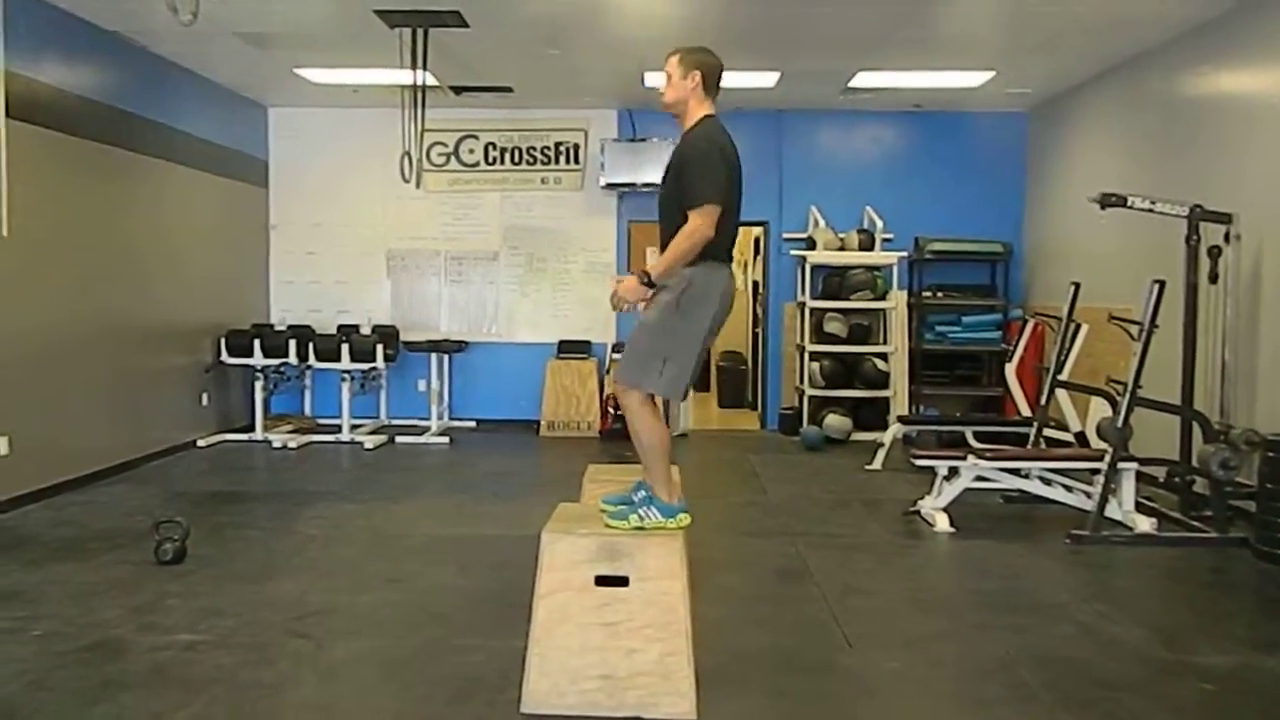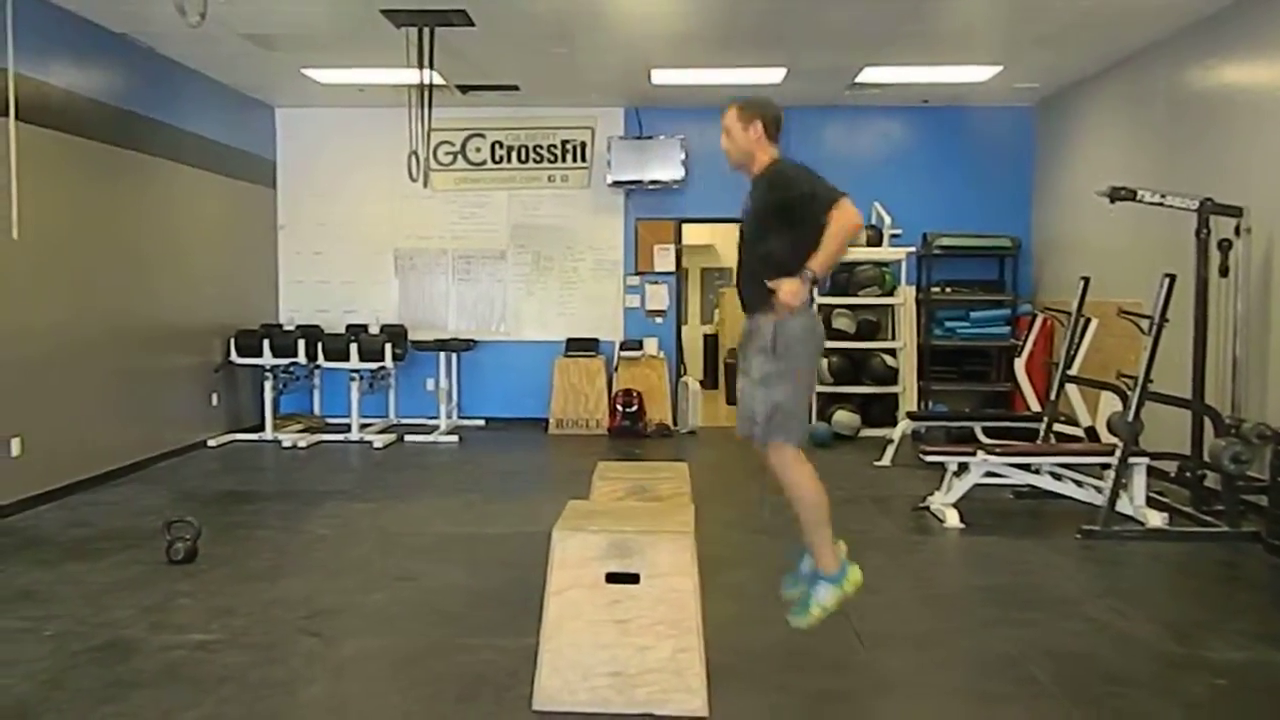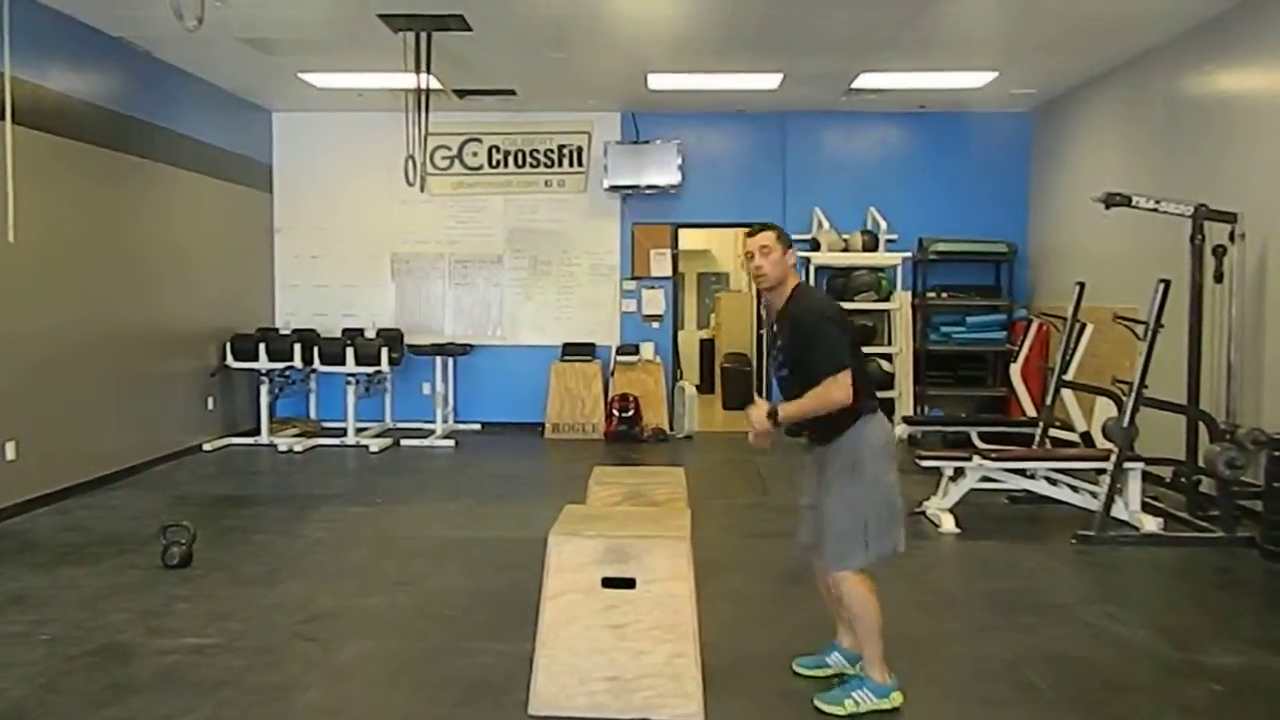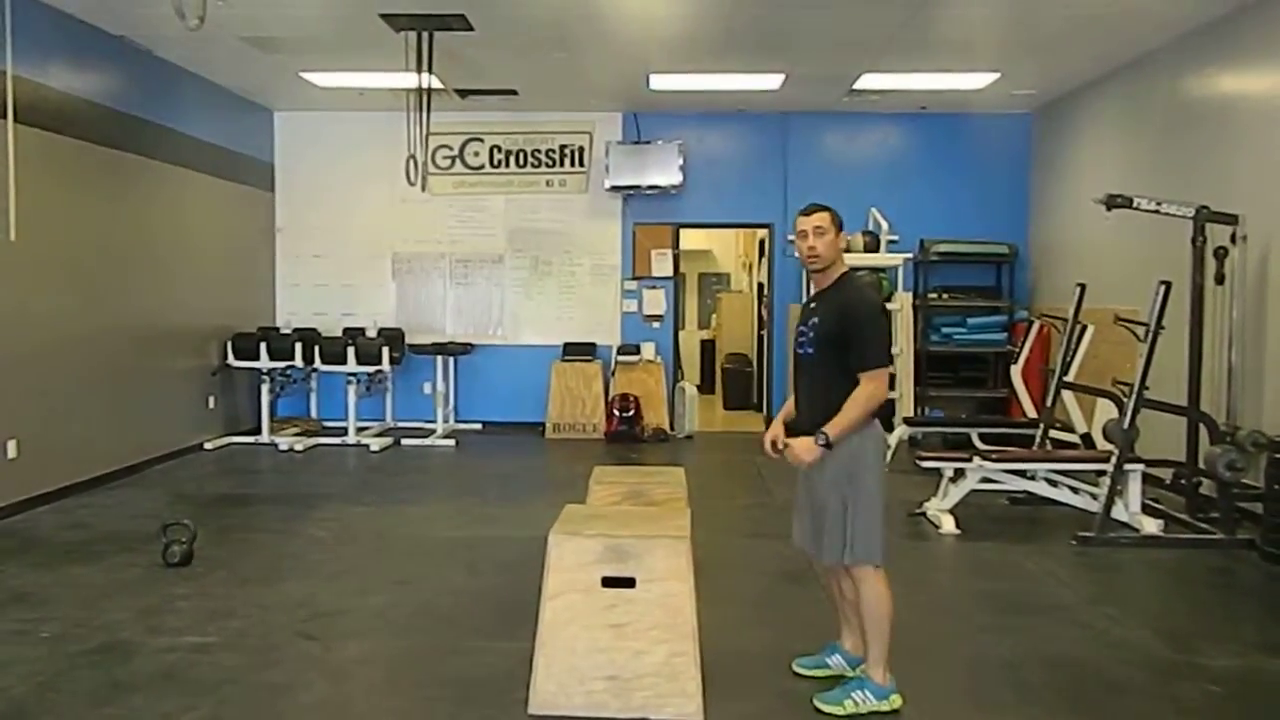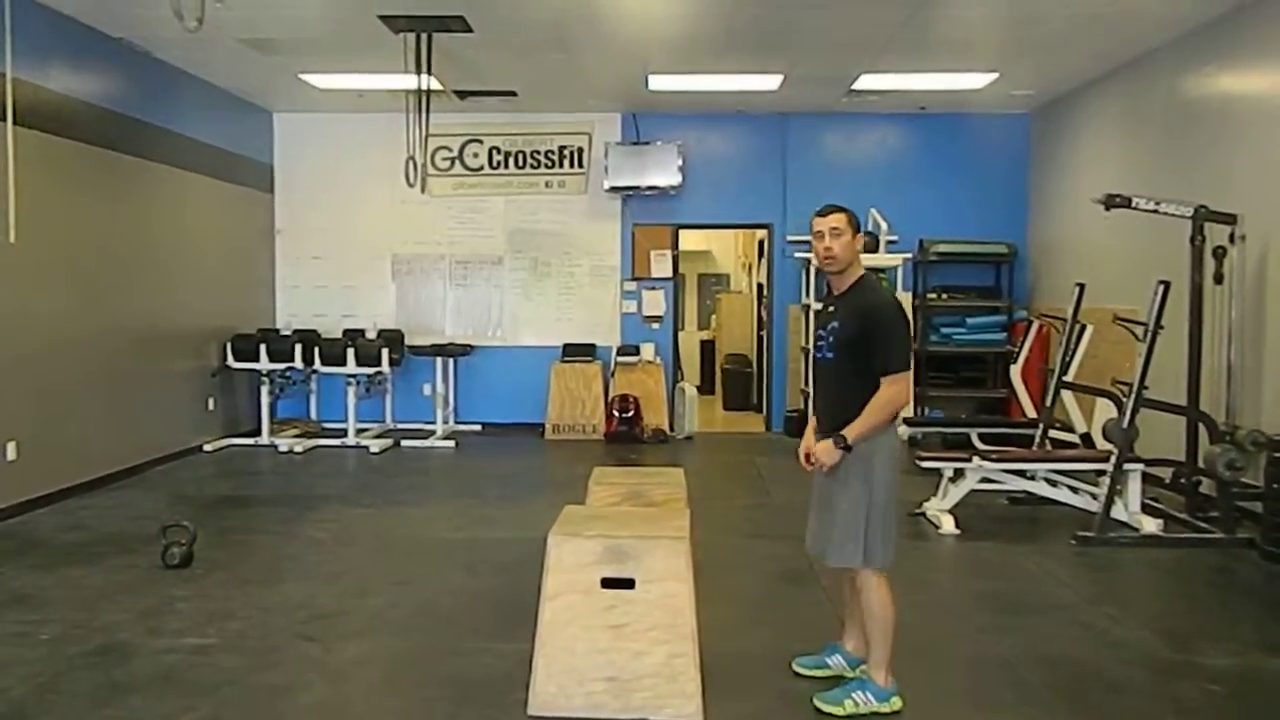
dt=0.4s
person 1, frame 1
left shoulder: (703, 144)
right shoulder: (703, 141)
left elbow: (701, 227)
left wrist: (645, 278)
right wrist: (655, 278)
left hip: (695, 282)
right hip: (690, 281)
left knee: (632, 388)
right knee: (639, 387)
left ankle: (665, 502)
right ankle: (655, 488)
person 1, frame 2
left shoulder: (786, 177)
right shoulder: (764, 184)
left elbow: (849, 219)
left wrist: (806, 278)
left hip: (782, 328)
right hip: (767, 327)
left knee: (780, 450)
right knee: (775, 447)
left ankle: (832, 567)
right ankle: (821, 554)
person 1, frame 3
left shoulder: (811, 314)
right shoulder: (784, 316)
left elbow: (839, 391)
left wrist: (775, 416)
right wrist: (773, 419)
left hip: (858, 442)
right hip: (832, 442)
left knee: (843, 564)
right knee: (822, 553)
left ankle: (879, 680)
right ankle: (848, 648)
person 1, frame 4
left shoulder: (859, 303)
right shoulder: (814, 301)
left elbow: (875, 387)
left wrist: (820, 439)
right wrist: (783, 420)
left hip: (848, 444)
right hip: (821, 444)
left knee: (861, 561)
right knee: (827, 556)
right ankle: (851, 649)
person 1, frame 5
left shoulder: (878, 306)
right shoulder: (830, 302)
left elbow: (896, 391)
left wrist: (841, 443)
right wrist: (813, 430)
left hip: (863, 449)
right hip: (835, 445)
left knee: (864, 564)
right knee: (832, 556)
right ankle: (852, 649)
